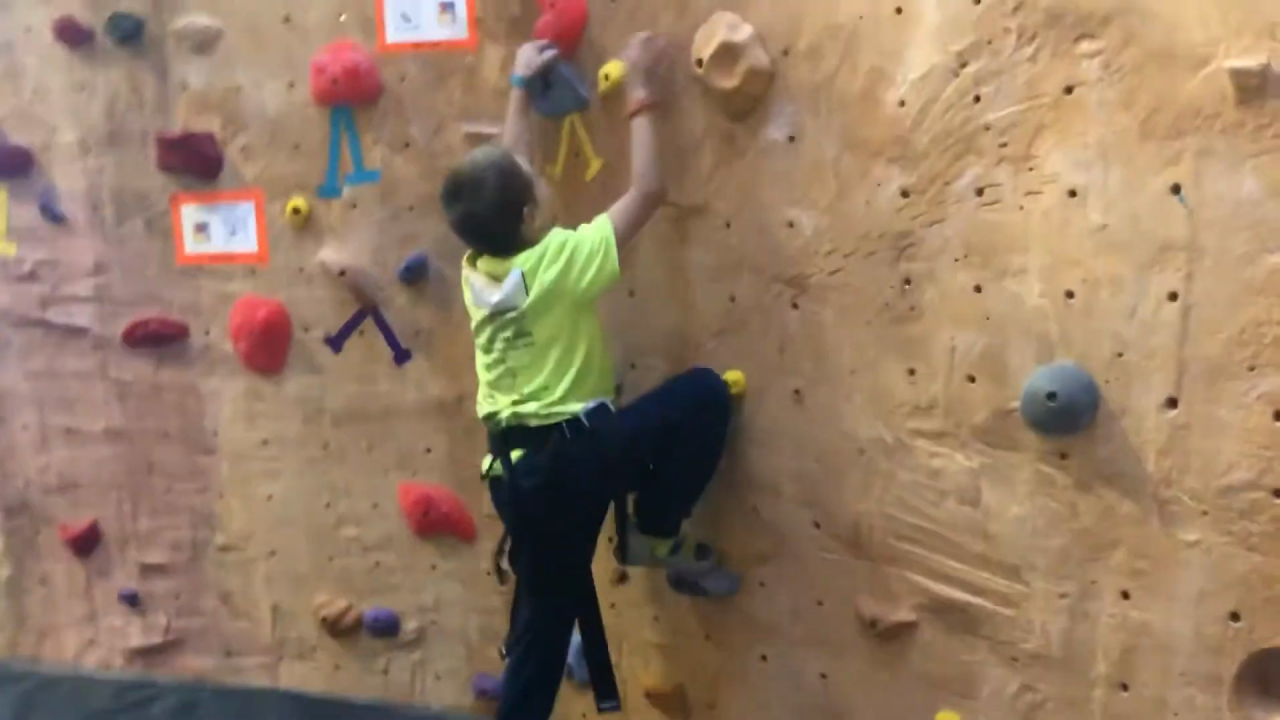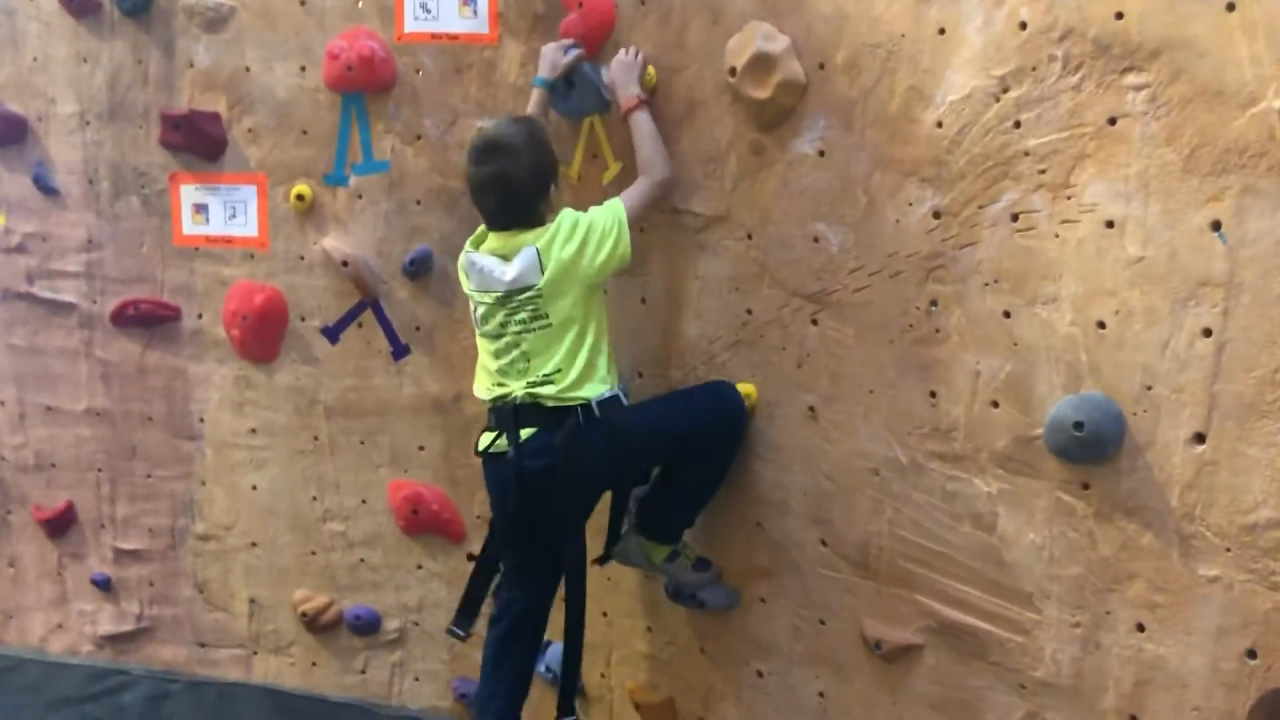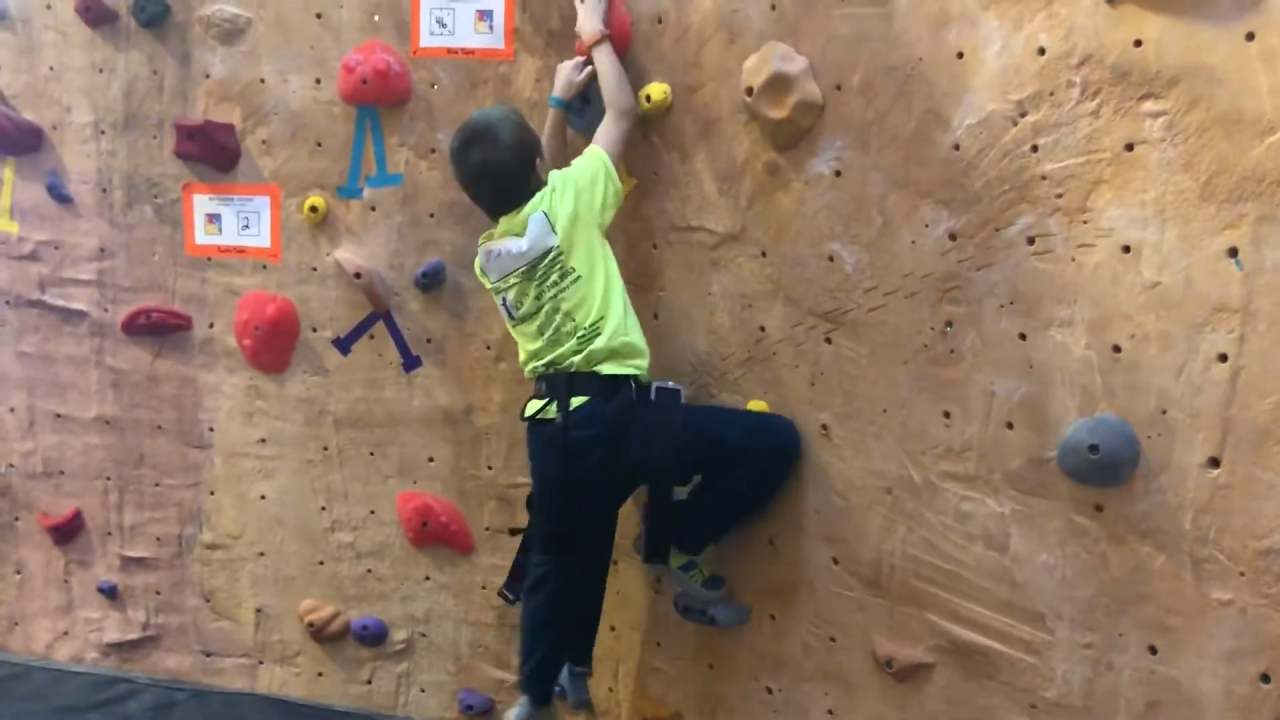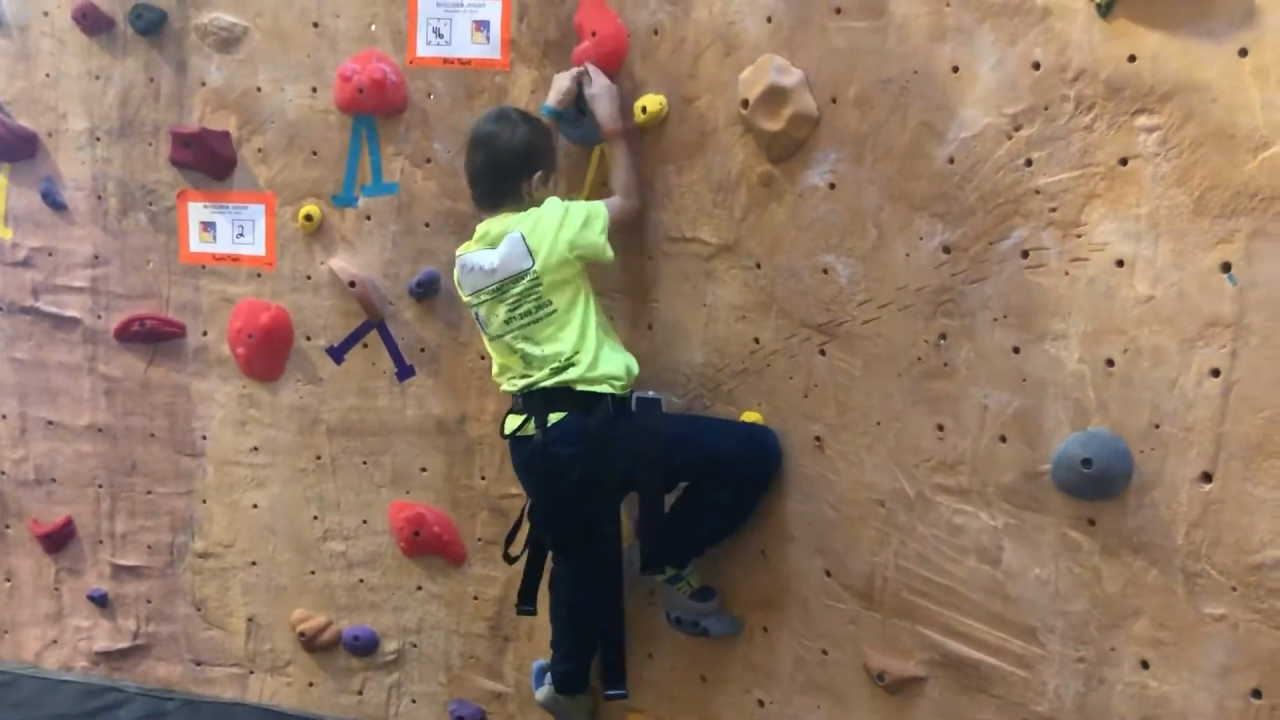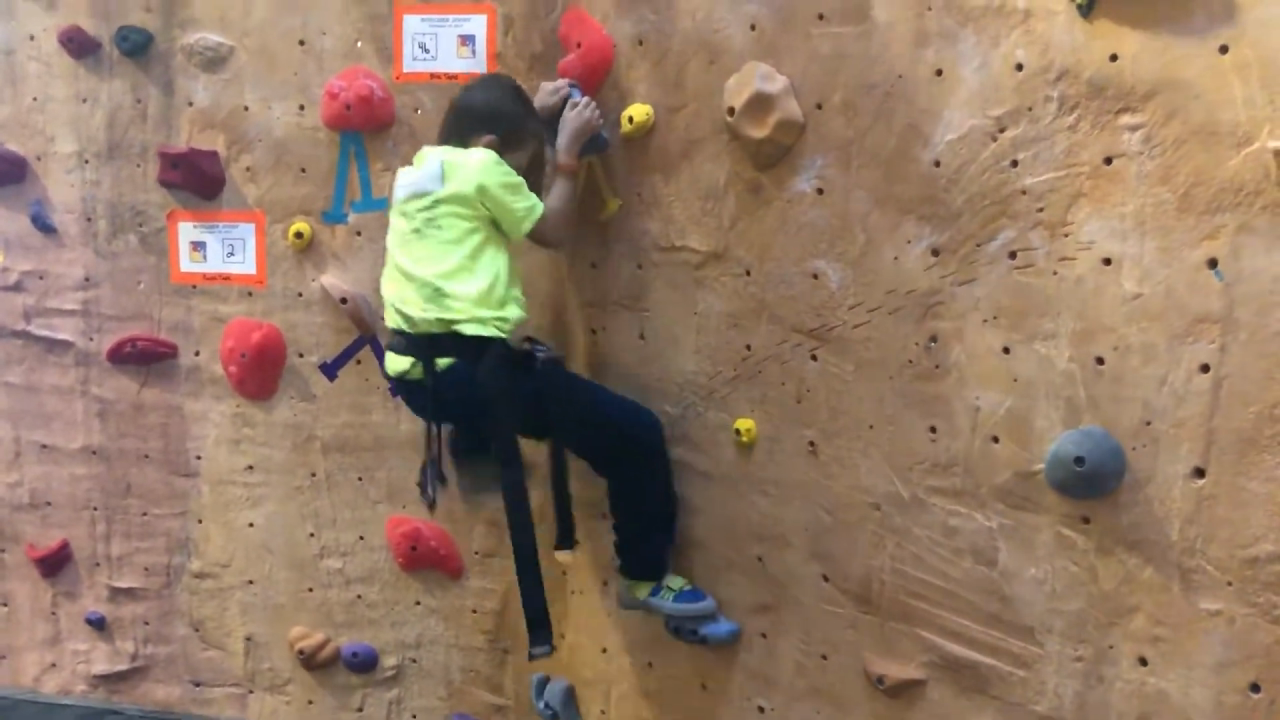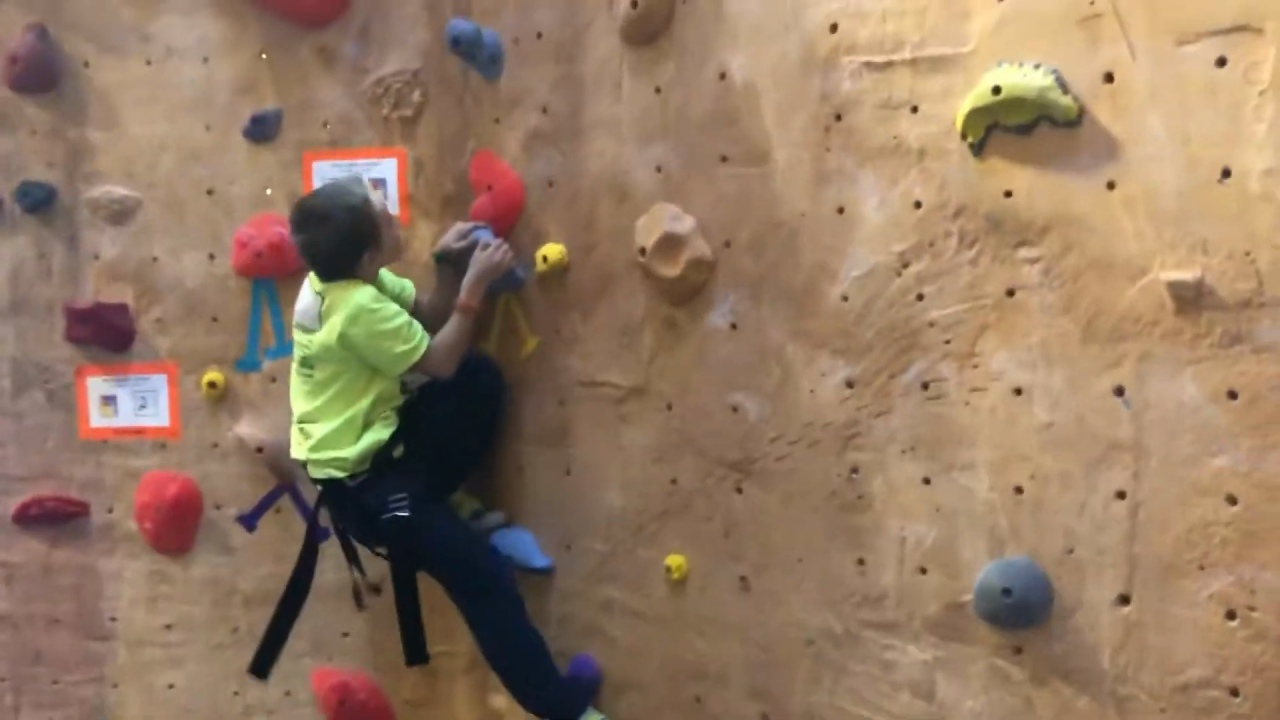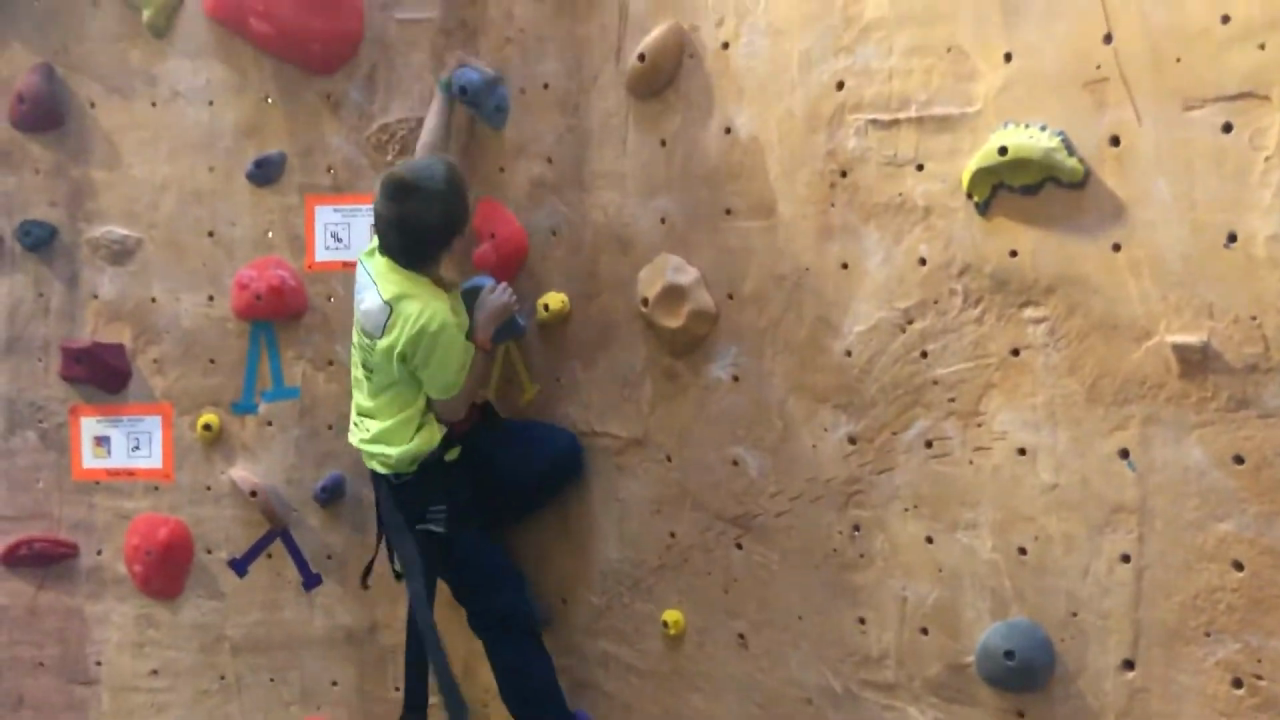
dt=0.7s
person 1, frame 1
left shoulder: (476, 270)
right shoulder: (559, 262)
left elbow: (502, 174)
right elbow: (646, 189)
left wrist: (521, 85)
right wrist: (644, 97)
left hip: (514, 468)
right hip: (572, 454)
left knee: (545, 610)
right knee: (704, 393)
right ankle: (655, 535)
person 1, frame 2
left shoulder: (475, 254)
right shoulder: (573, 240)
left elbow: (506, 178)
right elbow: (657, 176)
left wrist: (541, 88)
right wrist: (630, 95)
left hip: (507, 452)
right hip: (578, 438)
left knee: (521, 598)
right knee: (721, 406)
right ankle: (652, 537)
person 1, frame 3
left shoulder: (489, 253)
right shoulder: (565, 203)
right elbow: (623, 111)
left wrist: (558, 100)
left hip: (552, 426)
right hip: (615, 413)
left knee: (565, 562)
right knee: (774, 440)
right ankle: (677, 545)
person 1, frame 4
left shoulder: (469, 260)
right shoulder: (550, 227)
left elbow: (519, 202)
right elbow: (627, 203)
left wrist: (549, 115)
right wrist: (610, 119)
left hip: (532, 439)
right hip: (595, 428)
left knee: (576, 561)
right knee: (755, 451)
right ankle: (663, 561)
person 1, frame 5
left shoulder: (419, 168)
right shoulder: (481, 167)
left elbow: (520, 198)
right elbow: (555, 231)
left wrist: (535, 119)
right wrist: (568, 147)
left hip: (413, 368)
right hip: (471, 364)
right knee: (633, 434)
right ankle: (645, 576)
person 1, frame 6
left shoulder: (333, 280)
right shoulder: (361, 307)
left elbow: (426, 315)
right elbow: (439, 361)
left wrist: (450, 266)
right wrist: (474, 285)
left hip: (380, 439)
right hip: (362, 479)
left knee: (481, 378)
right knee: (484, 578)
left ankle: (439, 498)
person 1, frame 7
left shoulder: (377, 257)
right shoulder: (433, 316)
left elbow: (423, 170)
right elbow: (455, 409)
left wrist: (445, 93)
right wrist: (484, 329)
left hip: (403, 453)
right hip: (421, 476)
left knee: (559, 451)
right knee: (507, 615)
left ankle: (468, 537)
